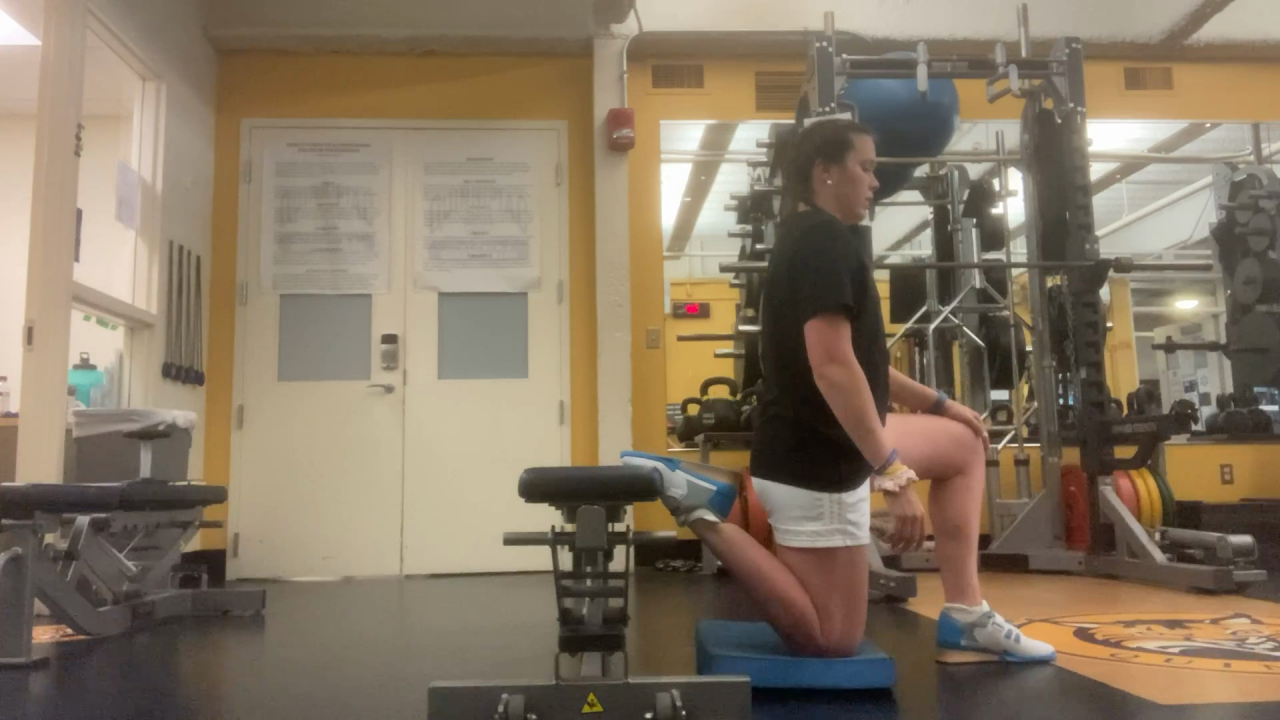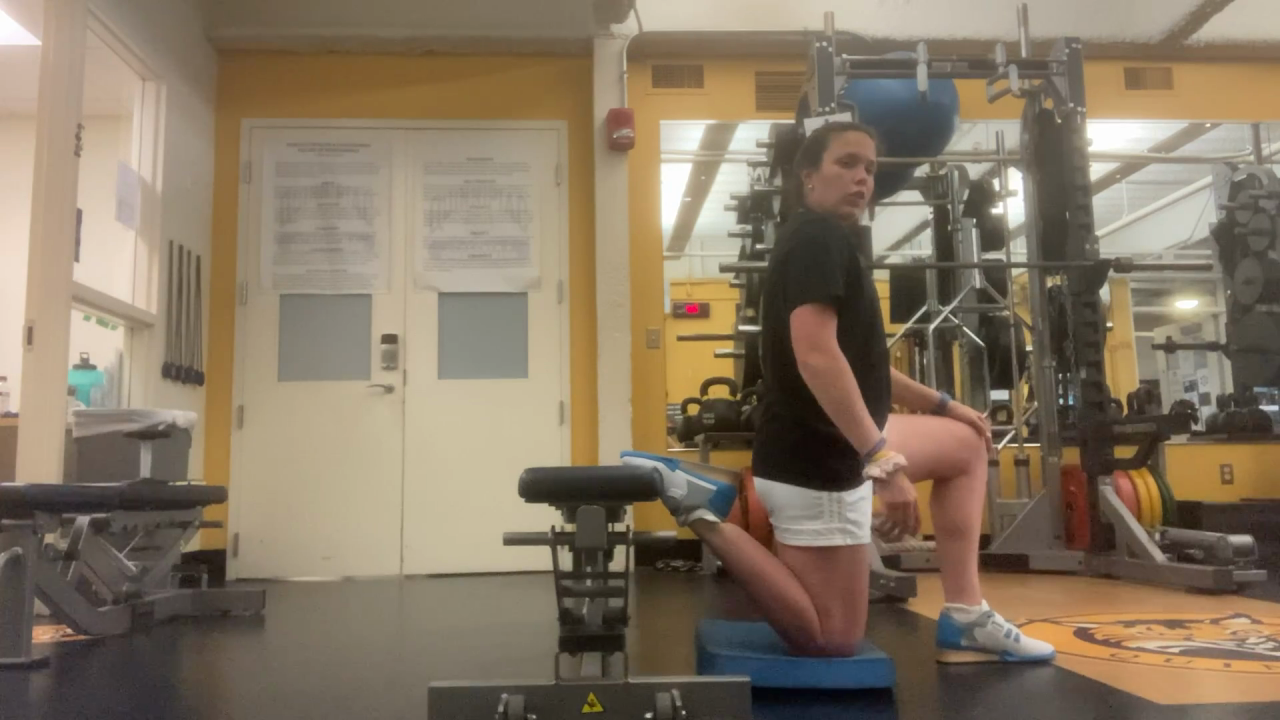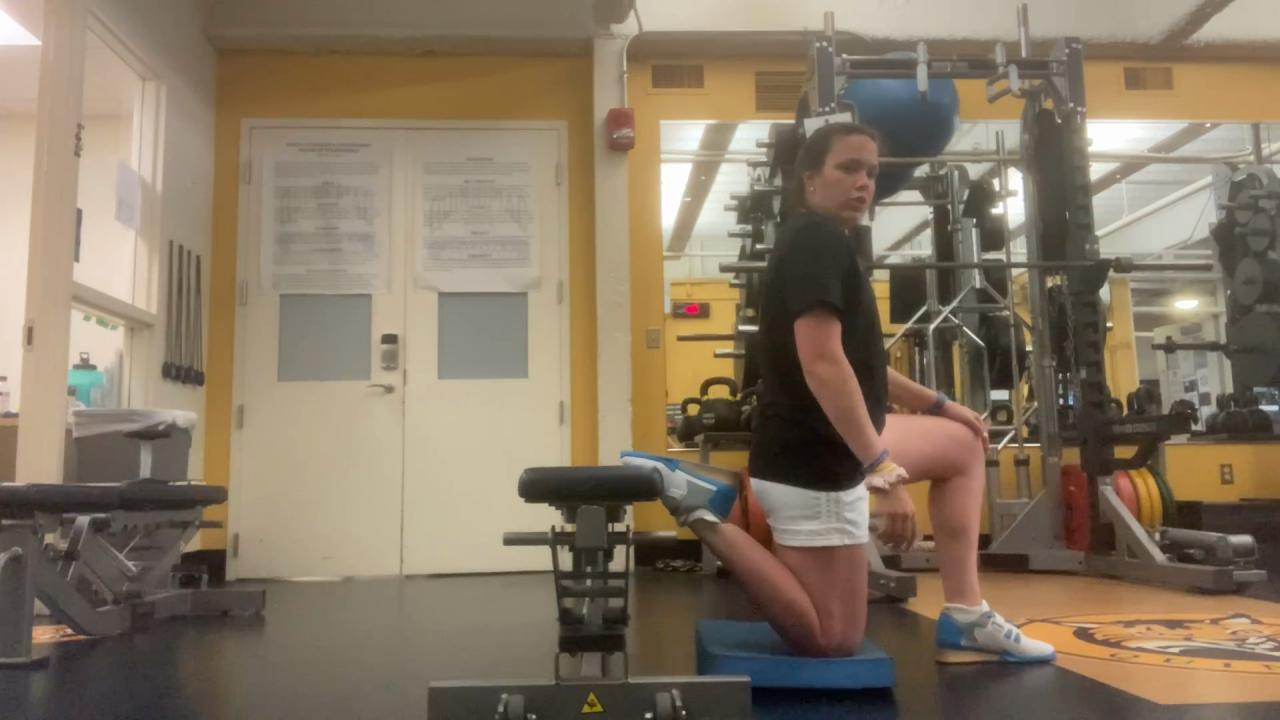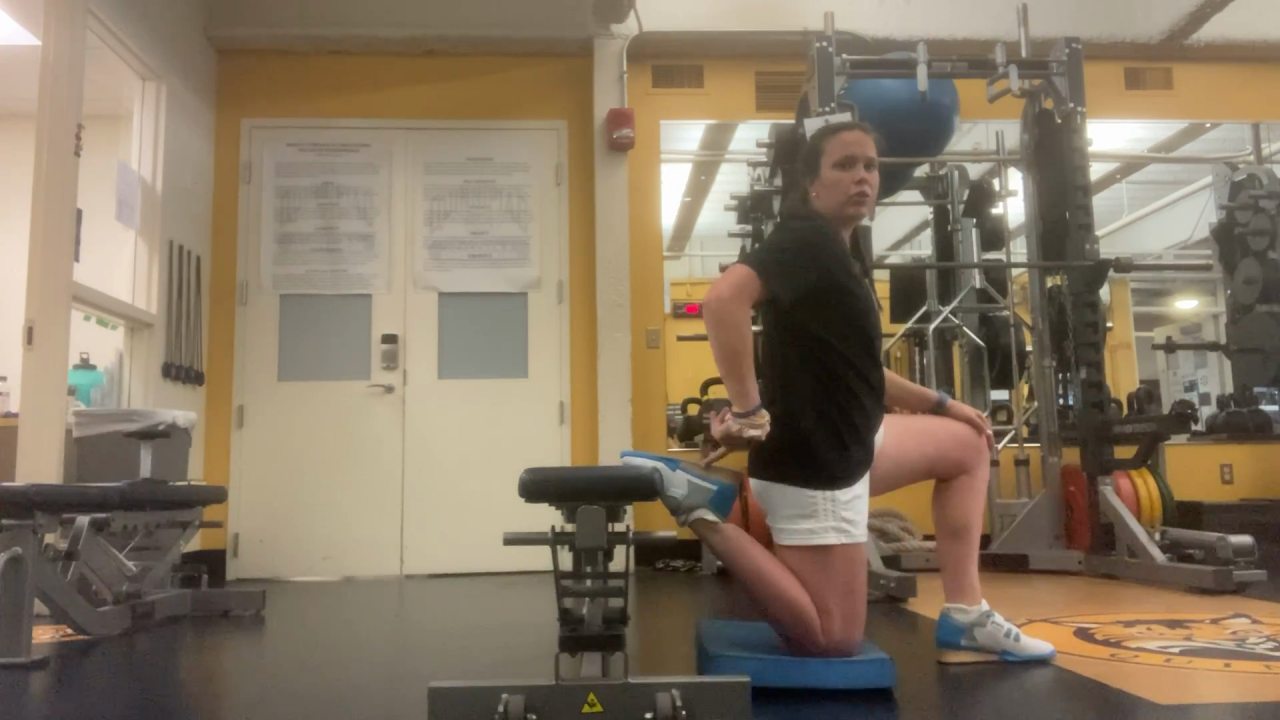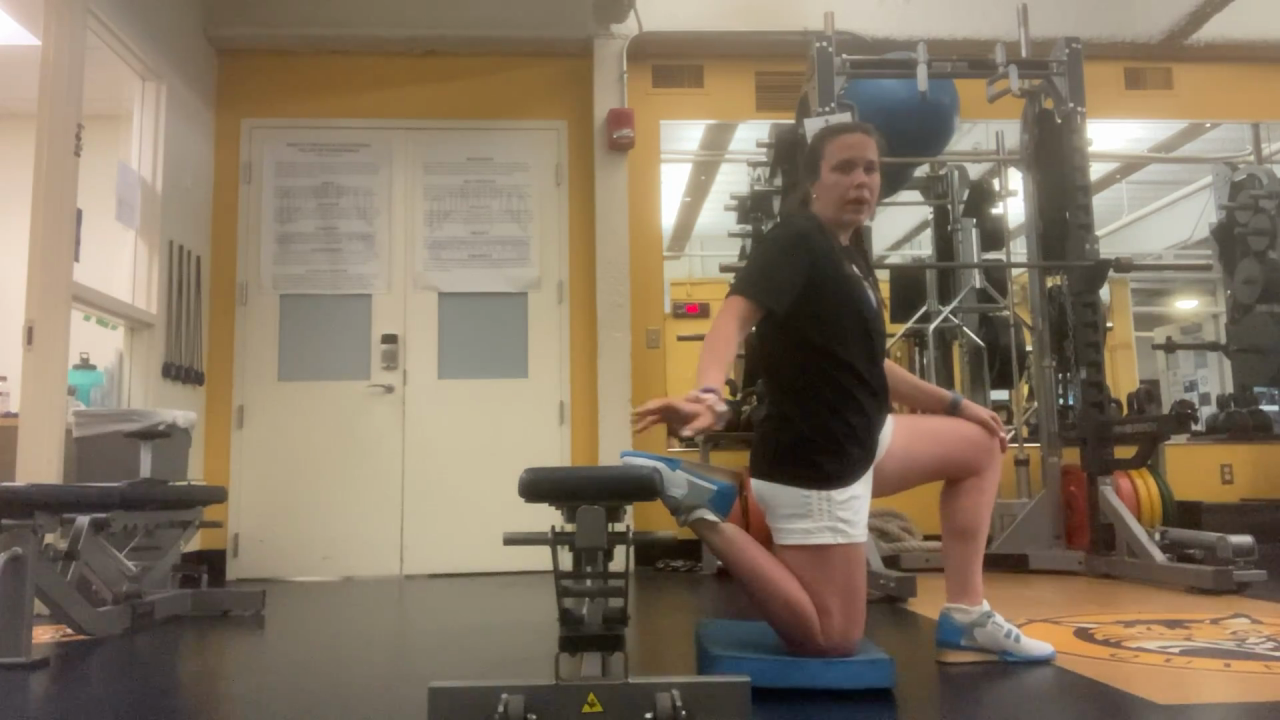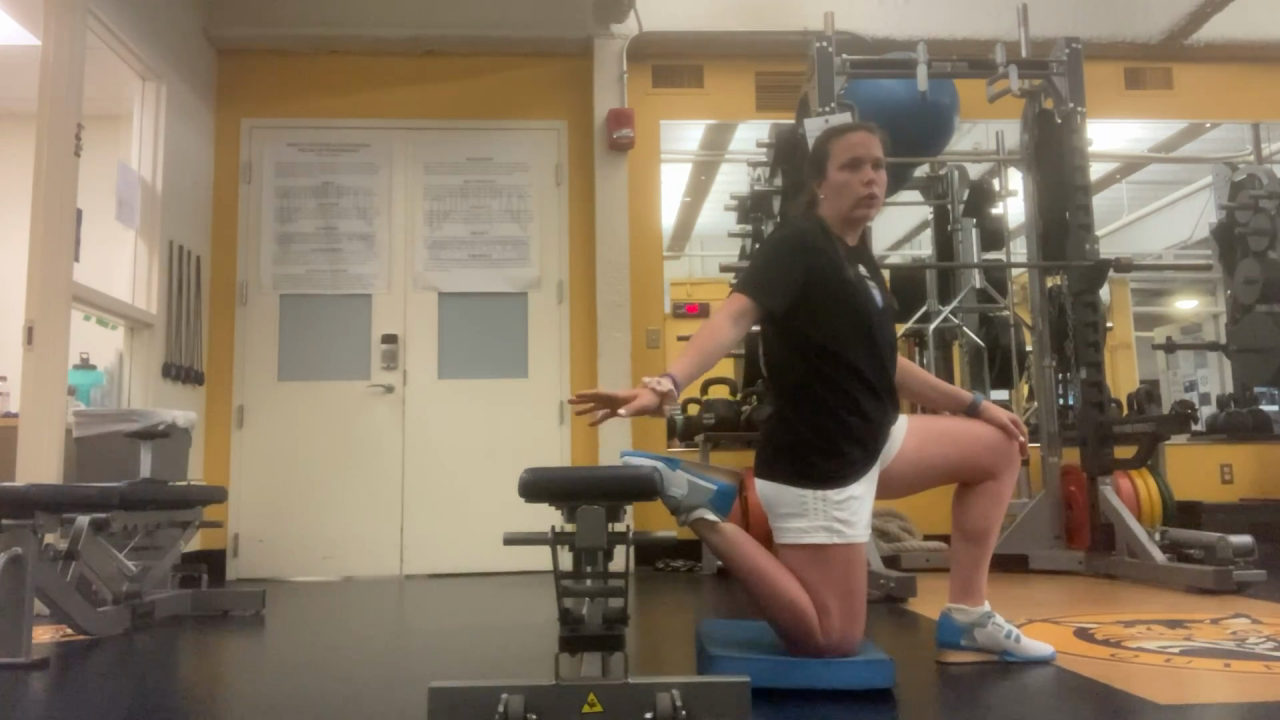
dt=0.7s
person 1, frame 1
left shoulder: (808, 238)
right shoulder: (827, 241)
right elbow: (833, 368)
left wrist: (938, 402)
right wrist: (895, 476)
left hip: (824, 441)
right hip: (812, 461)
left knee: (964, 443)
right knee: (832, 640)
left ankle: (965, 615)
right ankle: (707, 516)
person 1, frame 2
left shoulder: (825, 241)
right shoulder: (820, 237)
left elbow: (859, 359)
right elbow: (817, 356)
left wrist: (942, 404)
right wrist: (885, 464)
left hip: (833, 441)
right hip: (815, 457)
left knee: (967, 443)
right knee: (833, 639)
left ankle: (965, 616)
right ankle: (707, 513)
person 1, frame 3
left shoulder: (820, 243)
right shoulder: (818, 241)
left elbow: (857, 361)
right elbow: (823, 365)
left wrist: (939, 403)
right wrist: (885, 474)
left hip: (828, 445)
right hip: (810, 461)
left knee: (963, 443)
right knee: (832, 640)
left ankle: (965, 617)
right ankle: (707, 515)
person 1, frame 4
left shoulder: (840, 251)
right shoulder: (808, 237)
right elbow: (723, 298)
left wrist: (941, 403)
right wrist: (747, 411)
left hip: (844, 441)
right hip: (807, 458)
left knee: (967, 444)
right knee: (831, 639)
left ankle: (964, 616)
right ankle: (706, 511)
person 1, frame 5
left shoulder: (851, 253)
right shoulder: (795, 242)
right elbow: (731, 320)
left wrist: (953, 403)
right wrist: (708, 395)
left hip: (855, 441)
right hip: (808, 459)
left knee: (979, 445)
right knee: (832, 640)
left ankle: (965, 617)
right ankle: (706, 515)
person 1, frame 6
left shoulder: (861, 256)
right shoulder: (797, 245)
left elbow: (882, 362)
right elbow: (733, 319)
left wrist: (972, 405)
right wrist: (664, 386)
left hip: (870, 440)
right hip: (813, 461)
left knee: (998, 447)
right knee: (830, 641)
left ankle: (965, 618)
right ankle: (704, 515)
